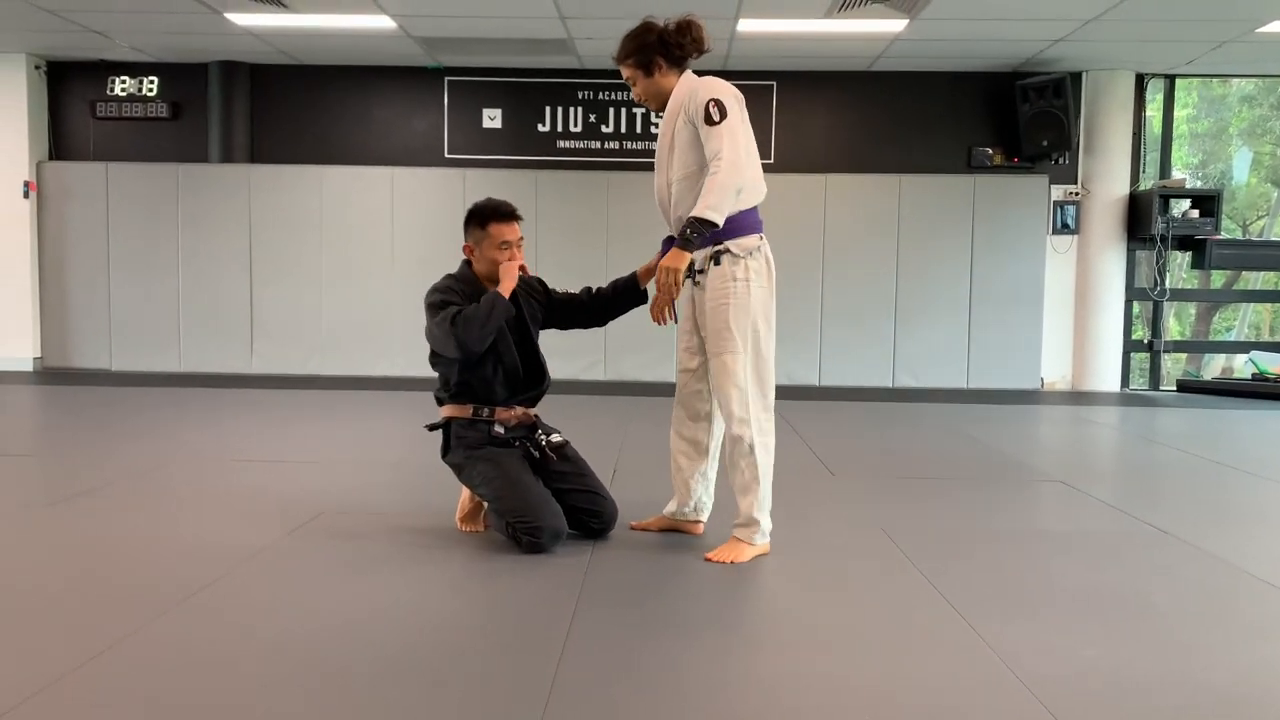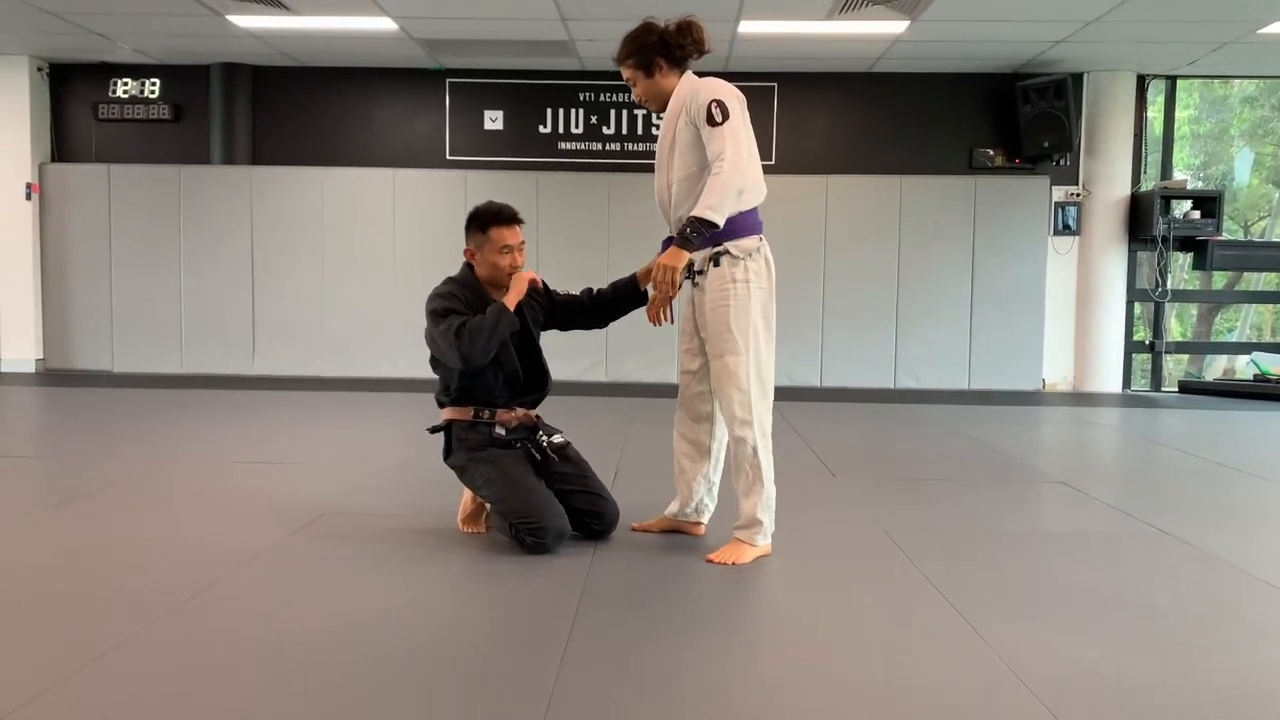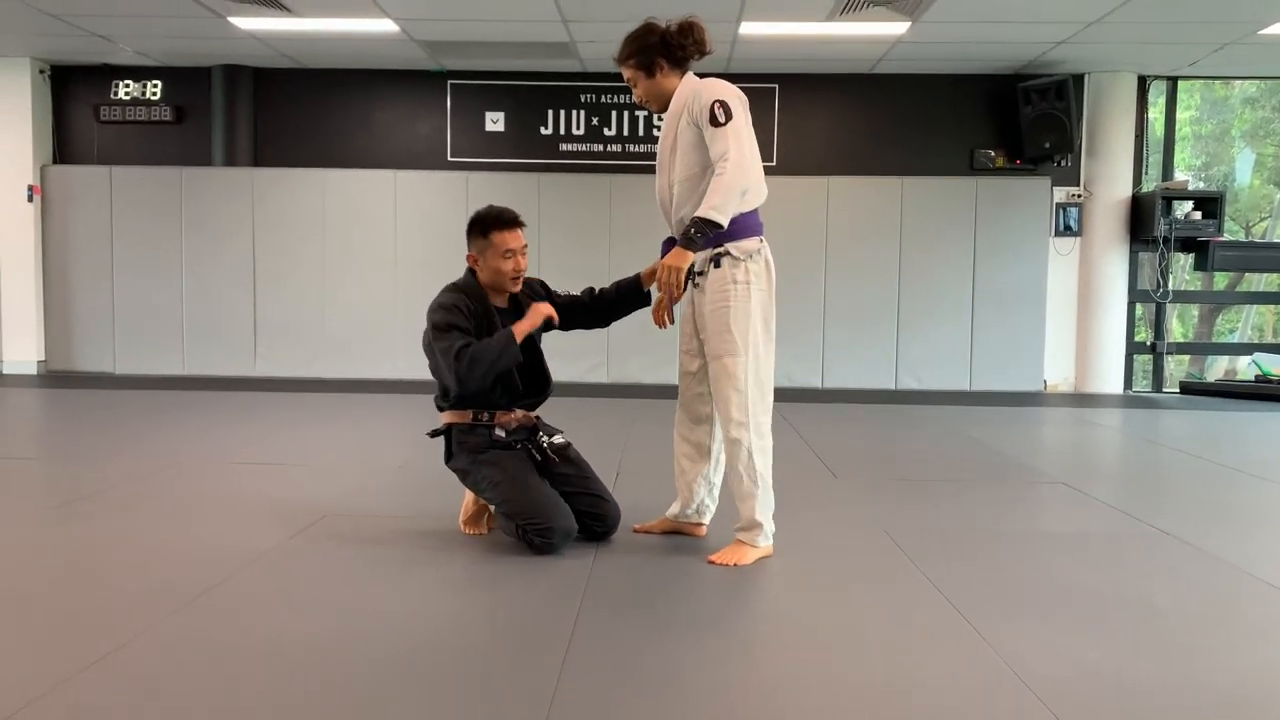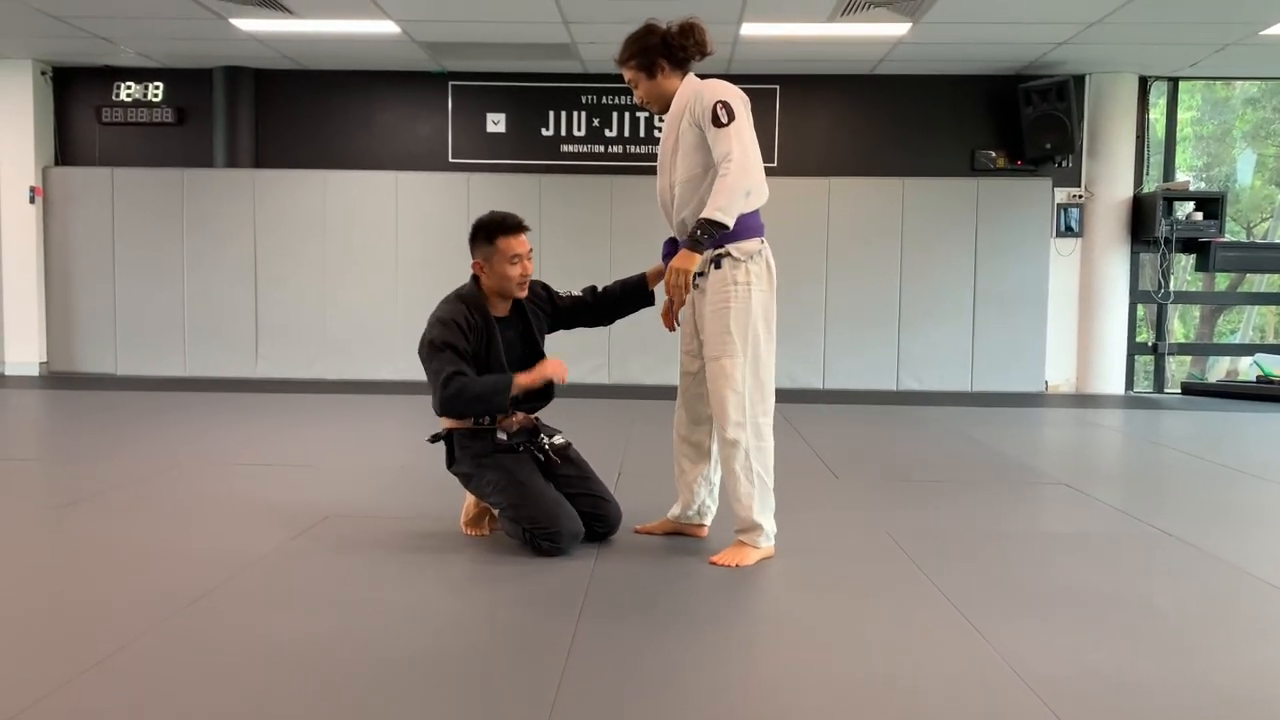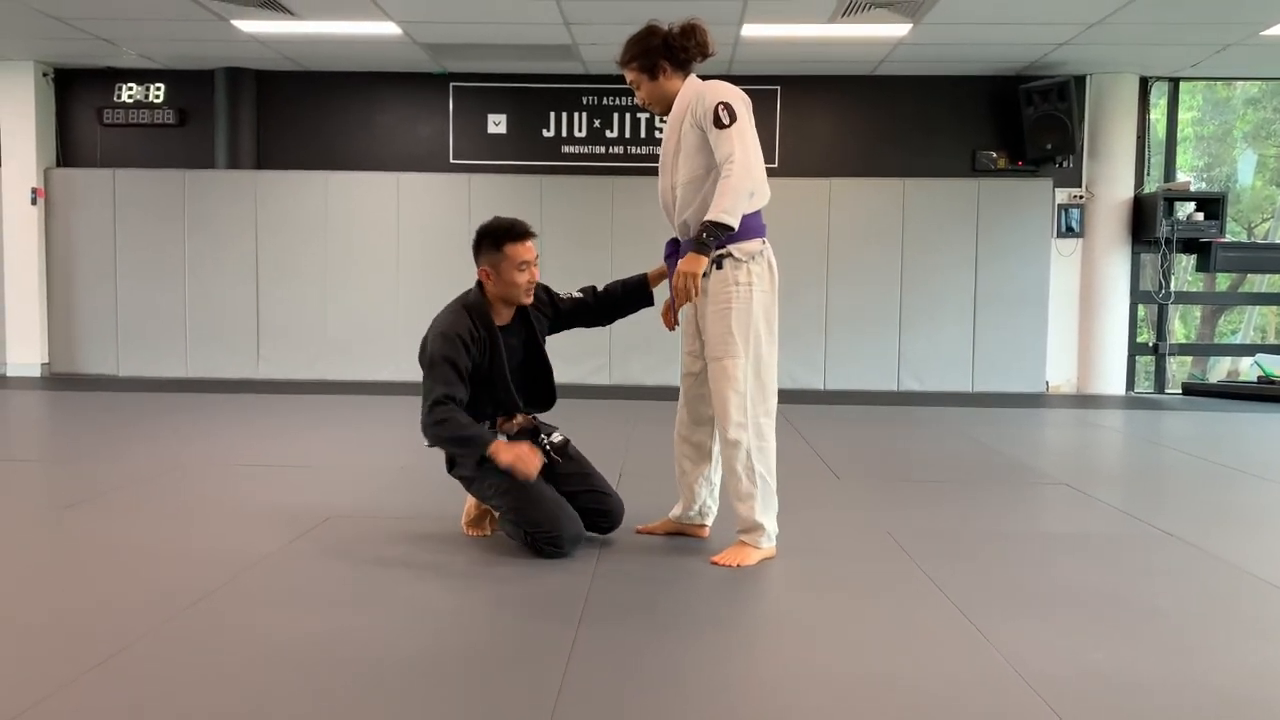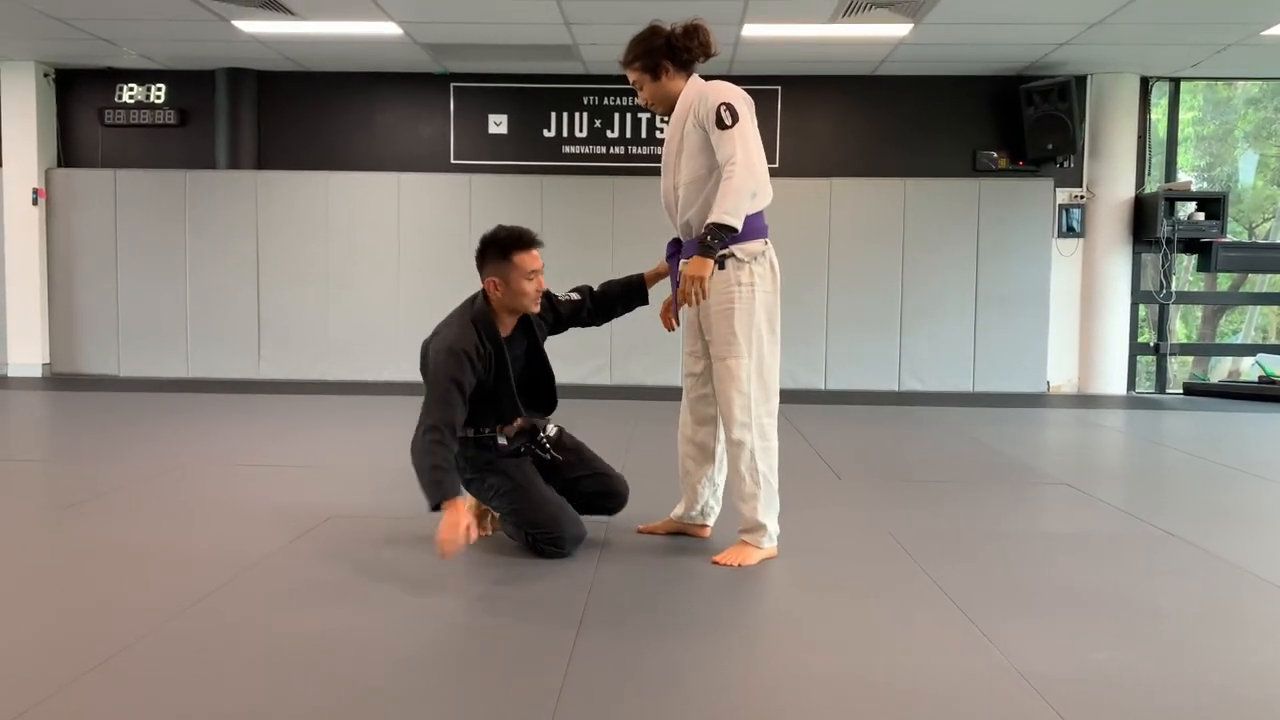
dt=0.1s
person 1, frame 1
left shoulder: (709, 94)
right shoulder: (679, 113)
left elbow: (730, 173)
left wrist: (681, 245)
right wrist: (671, 276)
left hip: (734, 259)
right hip: (703, 265)
left knee: (740, 397)
right knee: (693, 394)
left ankle: (753, 530)
right ankle: (688, 508)
person 1, frame 2
left shoulder: (710, 95)
right shoulder: (679, 114)
left elbow: (732, 173)
left wrist: (681, 243)
right wrist: (669, 278)
left hip: (734, 260)
right hip: (704, 265)
left knee: (740, 398)
right knee: (695, 396)
left ankle: (756, 531)
right ankle: (690, 509)
person 1, frame 3
left shoulder: (712, 95)
right shoulder: (679, 114)
left elbow: (736, 173)
left wrist: (686, 244)
right wrist: (670, 283)
left hip: (734, 262)
right hip: (703, 267)
left knee: (737, 399)
right knee: (695, 396)
left ankle: (756, 533)
right ankle: (691, 511)
person 1, frame 4
left shoulder: (714, 96)
right shoulder: (680, 116)
left elbow: (739, 173)
left wrist: (693, 245)
right wrist: (676, 285)
left hip: (735, 263)
right hip: (704, 267)
left knee: (737, 401)
right knee: (695, 398)
left ankle: (757, 533)
right ankle: (693, 511)
person 1, frame 5
left shoulder: (716, 96)
right shoulder: (682, 116)
left elbow: (741, 174)
left wrist: (700, 248)
right wrist: (678, 285)
left hip: (736, 262)
right hip: (707, 267)
left knee: (740, 400)
right knee: (697, 399)
left ankle: (759, 533)
right ankle: (694, 511)
person 1, frame 6
left shoulder: (718, 97)
right shoulder: (685, 117)
left elbow: (743, 175)
left wrist: (704, 250)
right wrist: (679, 285)
left hip: (738, 262)
right hip: (709, 267)
left knee: (742, 401)
right knee: (700, 399)
left ankle: (760, 533)
right ankle: (696, 512)
person 2, frame 1
left shoulder: (527, 290)
right shoulder: (446, 295)
left elbow: (591, 308)
right elbow: (464, 340)
left wrist: (650, 271)
right wrist: (502, 290)
left hip: (528, 429)
right hip: (477, 437)
left knee: (601, 518)
right knee: (544, 532)
left ankle: (503, 491)
right ankle: (484, 500)
person 2, frame 2
left shoulder: (529, 292)
right shoulder: (447, 299)
left elbow: (592, 309)
right elbow: (467, 351)
left wrist: (649, 273)
right wrist: (510, 301)
left hip: (530, 431)
right hip: (479, 439)
left knee: (602, 520)
right knee: (547, 532)
left ankle: (505, 493)
right ankle: (486, 501)
person 2, frame 3
left shoulder: (529, 293)
right shoulder: (450, 309)
left elbow: (595, 308)
right elbow: (463, 373)
left wrist: (653, 274)
right wrist: (523, 327)
left hip: (529, 431)
right hip: (479, 443)
left knee: (604, 520)
right knee: (554, 531)
left ankle: (505, 495)
right ankle: (489, 500)
person 2, frame 4
left shoulder: (532, 297)
right shoulder: (450, 321)
left elbow: (597, 306)
right elbow: (452, 397)
left wrist: (659, 274)
right wrist: (526, 379)
left hip: (529, 433)
right hip: (481, 446)
left knee: (605, 521)
right knee: (561, 534)
left ankle: (507, 498)
right ankle: (490, 502)
person 2, frame 5
left shoulder: (533, 301)
right shoulder: (453, 332)
left elbow: (597, 305)
right elbow: (439, 415)
left wrist: (661, 274)
right wrist: (499, 450)
left hip: (529, 434)
right hip: (482, 449)
left knee: (607, 515)
right knee: (561, 537)
left ankle: (501, 496)
right ankle: (491, 502)
person 2, frame 6
left shoulder: (533, 306)
right shoulder: (456, 345)
left elbow: (592, 304)
right elbow: (434, 434)
left wrist: (659, 274)
right wrist: (452, 506)
left hip: (528, 431)
right hip: (481, 451)
left knee: (613, 494)
right knee: (562, 537)
left ankle: (501, 498)
right ankle: (494, 502)
